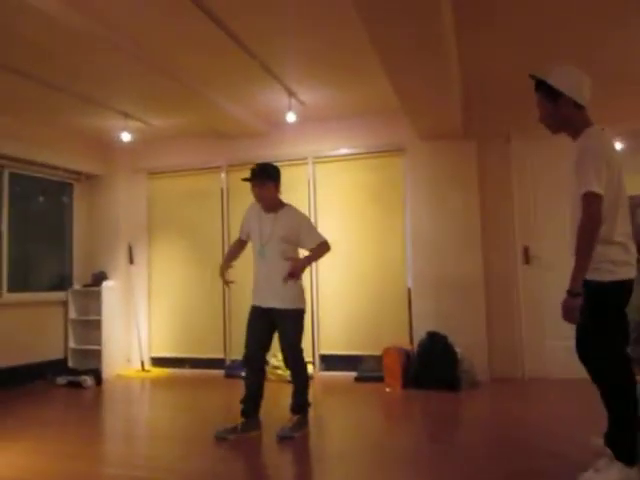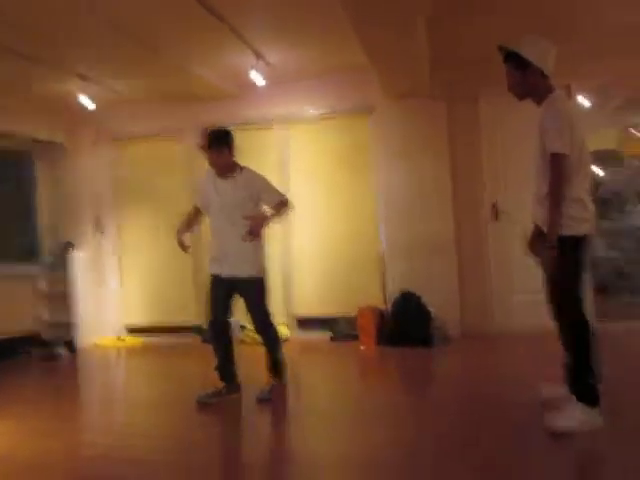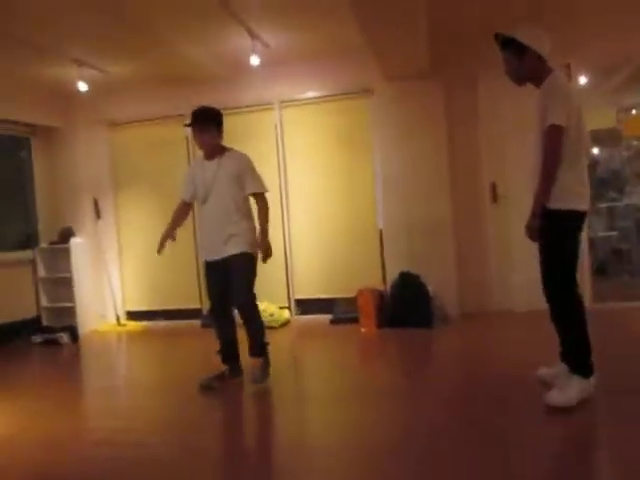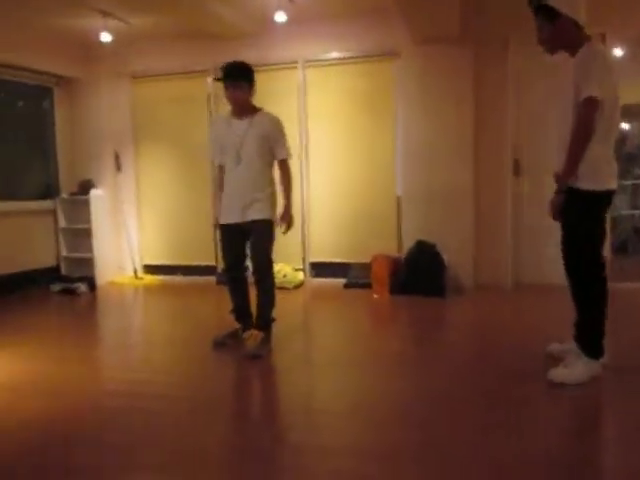
dt=0.4s
person 1, frame 1
left shoulder: (591, 146)
right shoulder: (592, 142)
left elbow: (592, 219)
left wrist: (573, 288)
left hip: (606, 273)
right hip: (602, 272)
right knee: (595, 354)
person 1, frame 2
left shoulder: (554, 109)
right shoulder: (552, 108)
left elbow: (559, 179)
left wrist: (551, 239)
right wrist: (540, 229)
left hip: (566, 229)
right hip: (561, 228)
left knee: (568, 311)
right knee: (564, 309)
left ankle: (587, 404)
right ankle: (576, 386)
person 1, frame 3
left shoulder: (555, 88)
right shoulder: (550, 90)
left elbow: (553, 154)
left wrist: (536, 210)
right wrist: (541, 208)
left hip: (562, 205)
right hip: (561, 204)
left knee: (560, 286)
right knee: (558, 285)
left ankle: (582, 373)
right ankle: (572, 363)
person 1, frame 4
left shoulder: (593, 57)
right shoulder: (583, 61)
left elbow: (585, 126)
left wrist: (562, 185)
right wrist: (564, 181)
left hip: (589, 184)
right hip: (583, 183)
left knee: (586, 267)
right knee: (577, 265)
left ankle: (590, 354)
right ankle: (583, 342)
person 2, frame 1
left shoulder: (294, 217)
right shoulder: (253, 212)
left elbow: (323, 246)
right elbow: (242, 240)
left wrist: (303, 262)
right wrist: (226, 262)
left hip: (289, 301)
right hip: (261, 301)
left knee: (293, 359)
right knee: (252, 359)
left ankle: (299, 415)
right ankle: (250, 419)
person 2, frame 2
left shoulder: (251, 179)
right shoulder: (207, 181)
left elbow: (282, 202)
right elbow: (198, 209)
left wrist: (263, 219)
right wrist: (182, 229)
left hip: (249, 266)
right hip: (220, 267)
left knee: (261, 322)
right knee: (217, 325)
left ankle: (277, 375)
right ankle: (229, 382)
person 2, frame 3
left shoulder: (239, 161)
right shoulder: (195, 168)
left elbow: (260, 198)
right elbow: (186, 204)
left wrist: (263, 233)
right wrist: (170, 229)
left hip: (240, 246)
right hip: (211, 250)
left knee: (243, 301)
right knee: (218, 309)
left ankle: (259, 355)
right ankle: (232, 365)
person 2, frame 4
left shoulder: (270, 123)
right shoulder: (219, 126)
left elbow: (283, 166)
right elbow: (221, 170)
left wrist: (288, 206)
right wrist: (218, 209)
left hip: (260, 210)
right hip: (229, 213)
left knee: (262, 270)
right knee: (233, 270)
left ankle: (261, 330)
right ankle: (243, 325)
